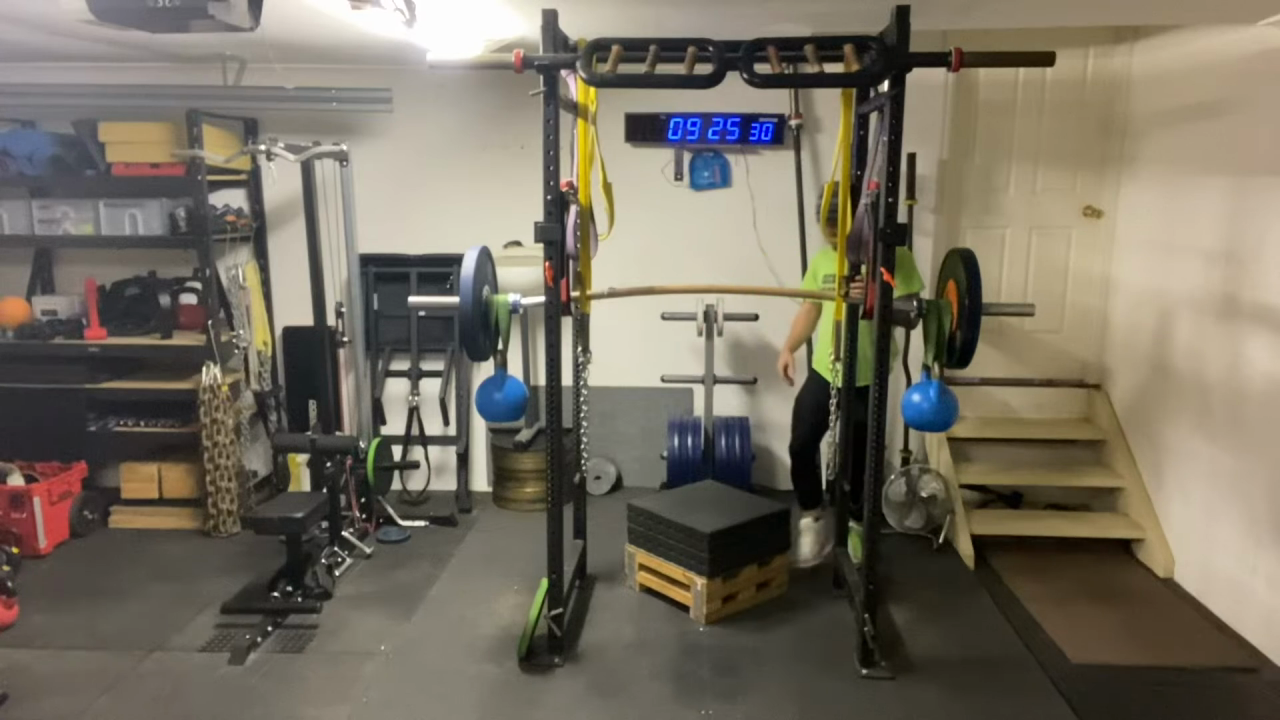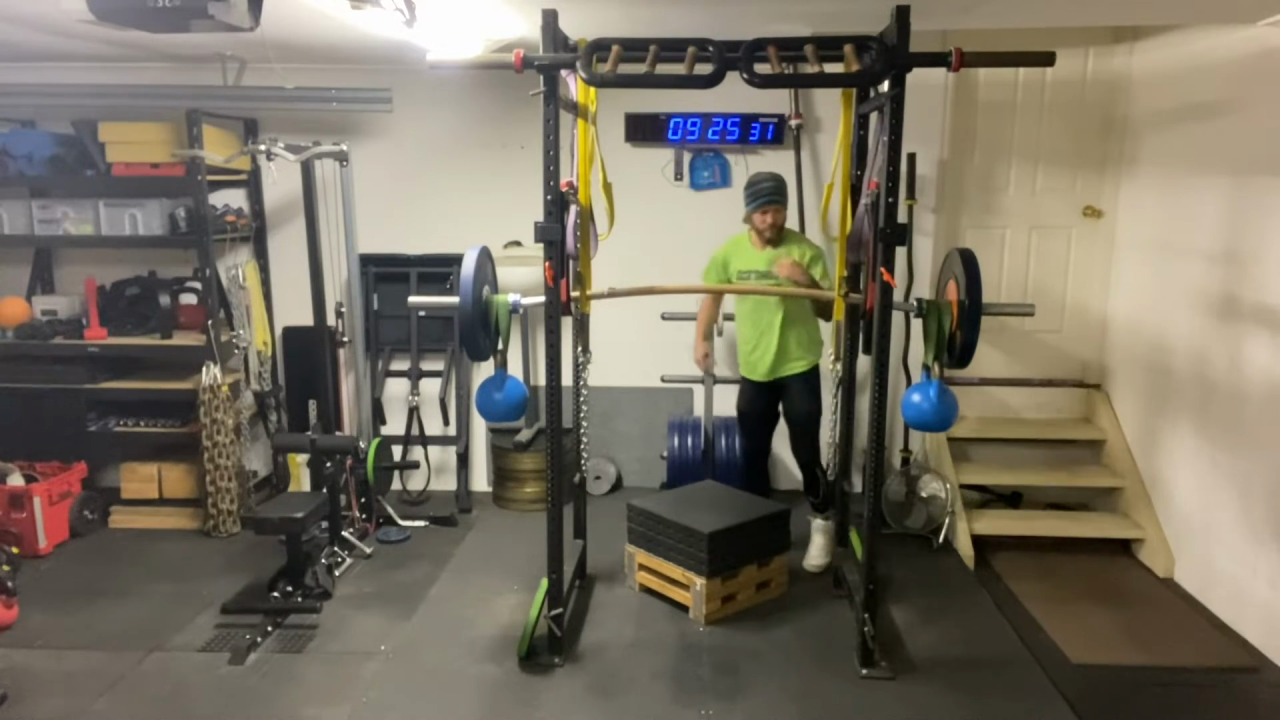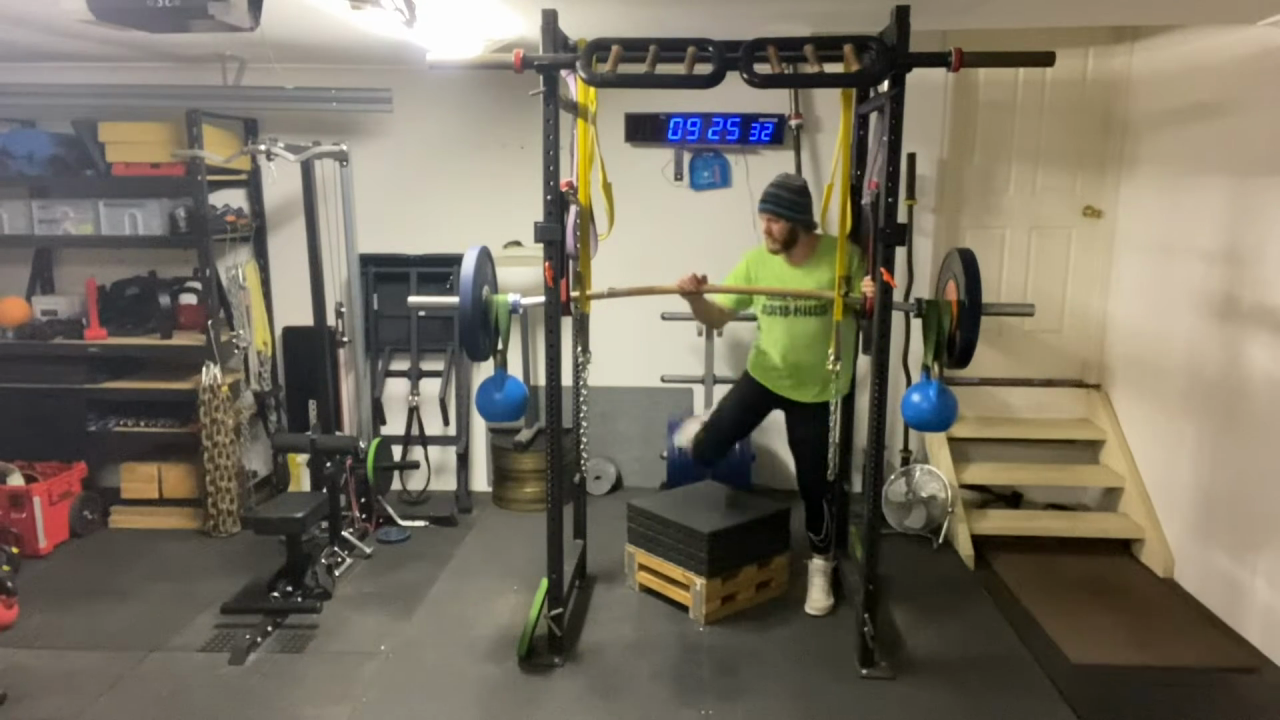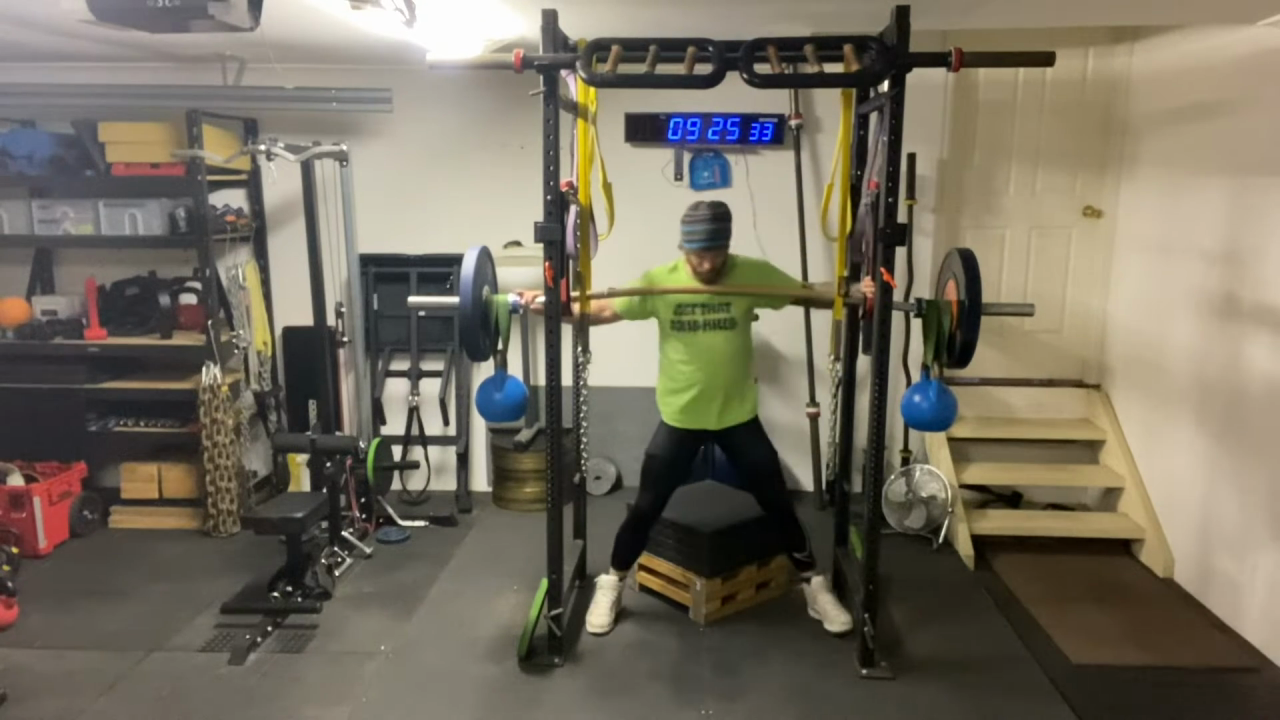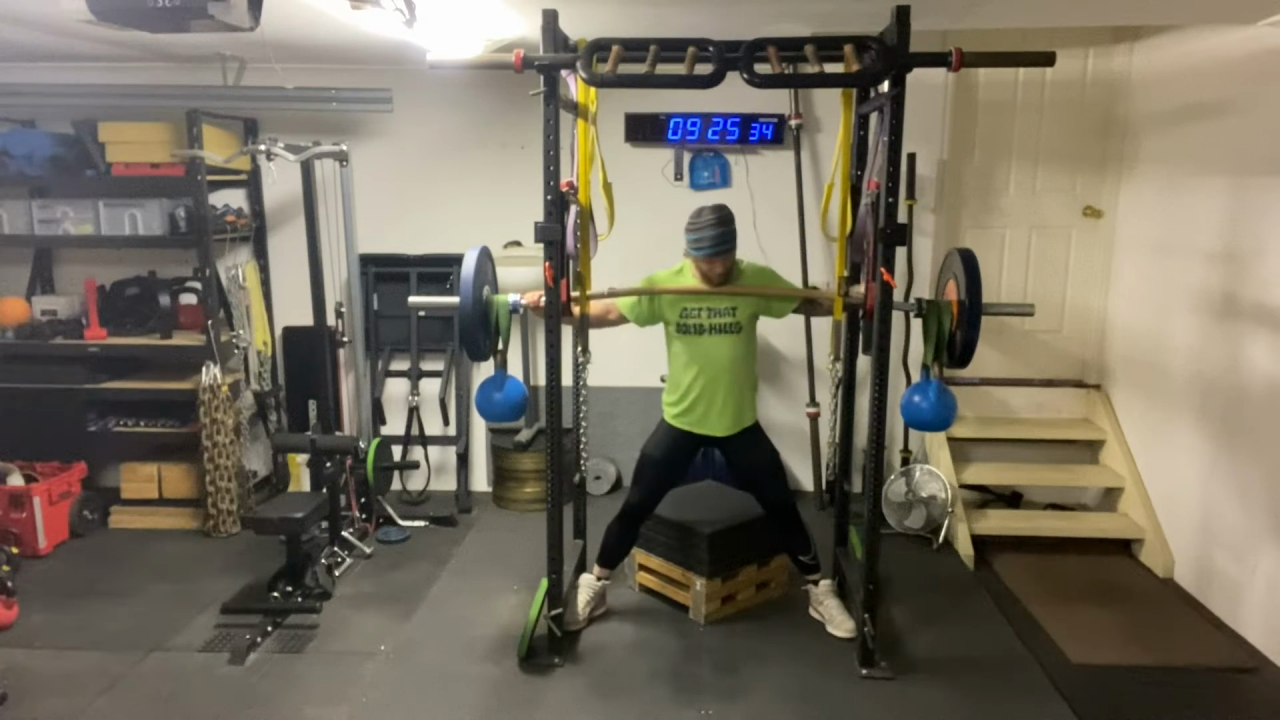
dt=1s
person 1, frame 1
left shoulder: (892, 255)
right shoulder: (823, 258)
right wrist: (789, 348)
left hip: (866, 378)
right hip: (823, 371)
left knee: (857, 460)
right knee: (801, 447)
left ankle: (856, 528)
right ankle: (814, 523)
person 1, frame 2
left shoulder: (806, 252)
right shoulder: (731, 250)
left elbow: (829, 310)
right elbow: (713, 294)
left wrist: (805, 280)
right wrist: (702, 337)
left hip: (799, 366)
right hip: (754, 369)
left knee: (806, 453)
right knee: (753, 456)
left ankle: (821, 526)
person 1, frame 3
left shoulder: (843, 256)
right shoulder: (756, 262)
right elbow: (716, 317)
left wrist: (872, 297)
right wrist: (693, 298)
left hip: (813, 389)
right hip: (762, 375)
left knee: (813, 483)
right knee: (706, 451)
left ankle: (821, 566)
right ankle: (704, 429)
person 1, frame 4
left shoulder: (753, 274)
right shoulder: (658, 282)
left elbow: (807, 293)
right elbow: (601, 310)
left wrist: (853, 293)
left hip: (738, 417)
right hip: (680, 417)
left knee: (778, 505)
right knee: (646, 508)
left ankle: (815, 586)
right ankle: (611, 585)
person 1, frame 5
left shoulder: (757, 280)
right shoulder: (663, 285)
left elbow: (810, 303)
right elbow: (606, 312)
left hip: (739, 423)
right hip: (681, 421)
left knee: (782, 507)
right knee: (636, 507)
left ankle: (820, 591)
right ankle: (593, 587)
